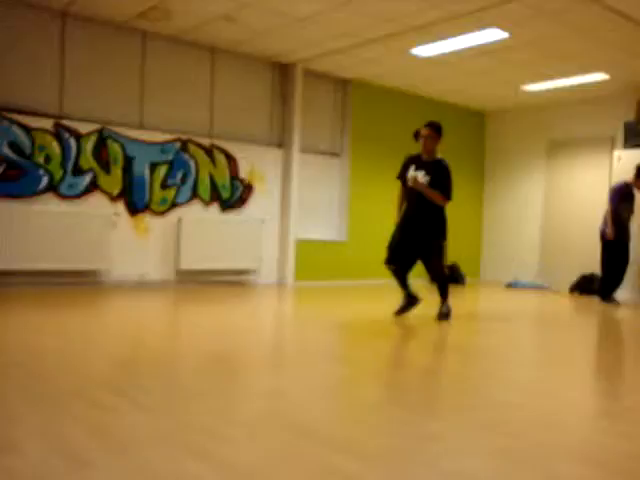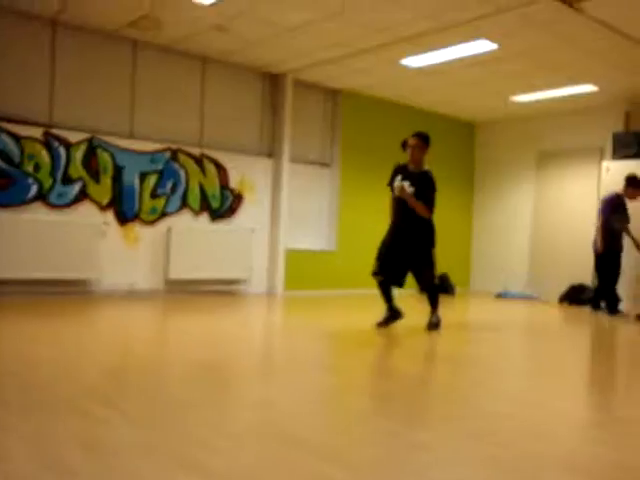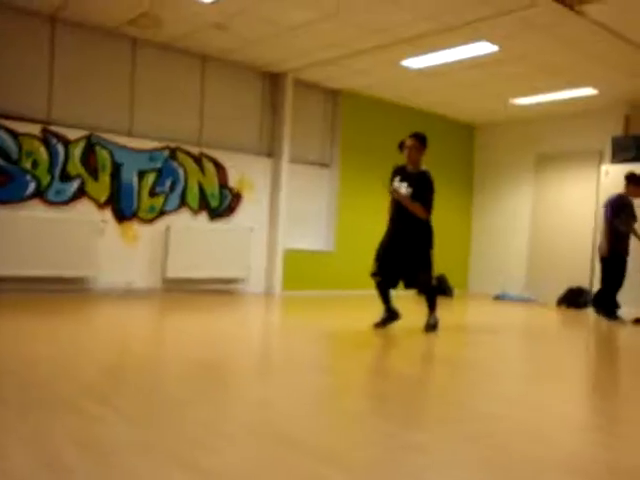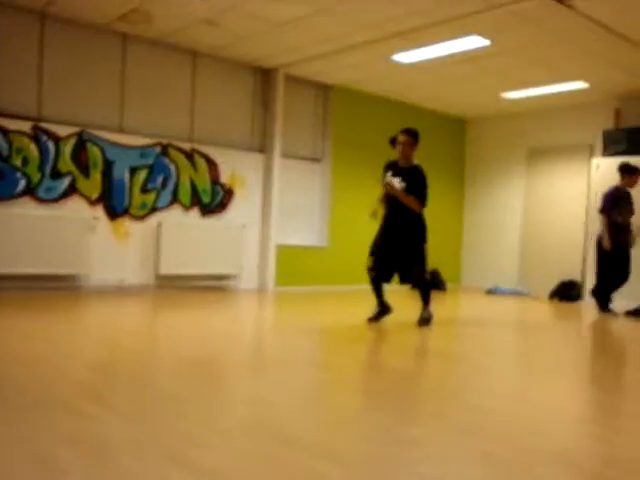
dt=0.2s
person 1, frame 1
left shoulder: (441, 168)
right shoulder: (410, 162)
left elbow: (444, 200)
left wrist: (422, 187)
right wrist: (398, 213)
left hip: (431, 226)
right hip: (409, 221)
left knee: (436, 268)
right knee: (393, 260)
left ankle: (444, 304)
right ankle: (409, 296)
person 1, frame 2
left shoulder: (426, 179)
right shoulder: (398, 171)
left elbow: (427, 213)
left wrist: (406, 196)
right wrist: (392, 219)
left hip: (420, 236)
right hip: (397, 232)
left knee: (426, 278)
right knee: (381, 272)
left ankle: (434, 314)
right ankle: (392, 310)
person 1, frame 3
left shoulder: (424, 180)
right shoulder: (397, 172)
left elbow: (424, 213)
left wrist: (402, 198)
right wrist: (391, 217)
left hip: (417, 237)
right hip: (395, 233)
left knee: (423, 279)
right knee: (379, 272)
left ankle: (432, 316)
right ankle: (389, 311)
person 1, frame 4
left shoulder: (417, 174)
right shoulder: (389, 167)
left elbow: (419, 206)
left wrist: (395, 191)
right wrist: (379, 204)
left hip: (411, 231)
right hip: (388, 227)
left knee: (417, 273)
right knee: (374, 268)
left ankle: (426, 310)
right ankle: (382, 306)
person 2, frame 1
right shoulder: (620, 188)
right elbow: (610, 208)
left wrist: (626, 234)
right wrist: (609, 227)
left hip: (622, 234)
right hip: (611, 232)
left knee: (622, 264)
right knee: (611, 264)
left ankle: (606, 293)
right ankle: (605, 293)
person 2, frame 2
left shoulder: (622, 203)
right shoulder: (610, 200)
right elbow: (601, 220)
right wrist: (599, 240)
left hip: (615, 245)
right hip: (605, 245)
left knee: (612, 276)
right knee: (607, 276)
left ankle: (595, 302)
right ankle: (612, 307)
person 2, frame 3
right shoulder: (614, 201)
right elbow: (606, 223)
right wrist: (604, 245)
left hip: (621, 248)
right hip: (610, 248)
left knee: (617, 281)
right knee: (611, 280)
left ankle: (599, 302)
right ankle: (610, 311)
person 2, frame 4
left shoulder: (627, 195)
right shoulder: (611, 193)
right elbow: (604, 216)
right wrist: (606, 237)
left hip: (623, 241)
right hip: (608, 240)
left knee: (623, 274)
right knee: (606, 273)
left ankle: (598, 293)
right ankle: (603, 303)
